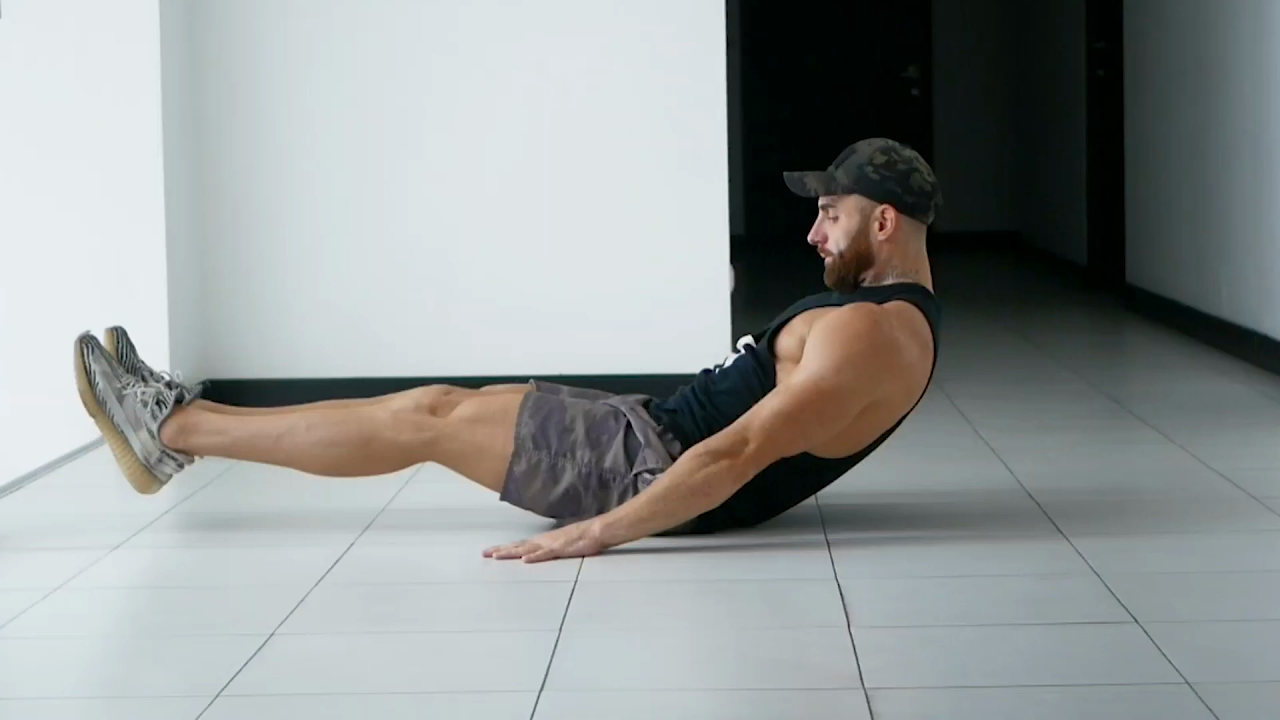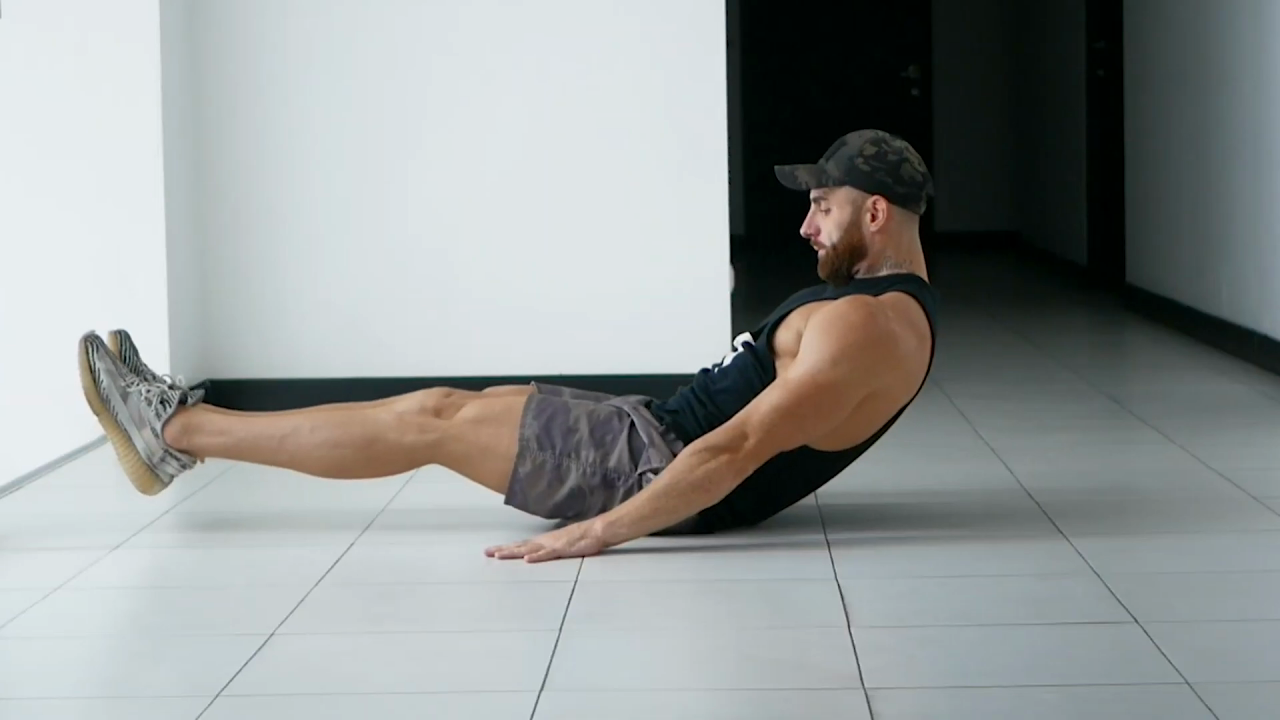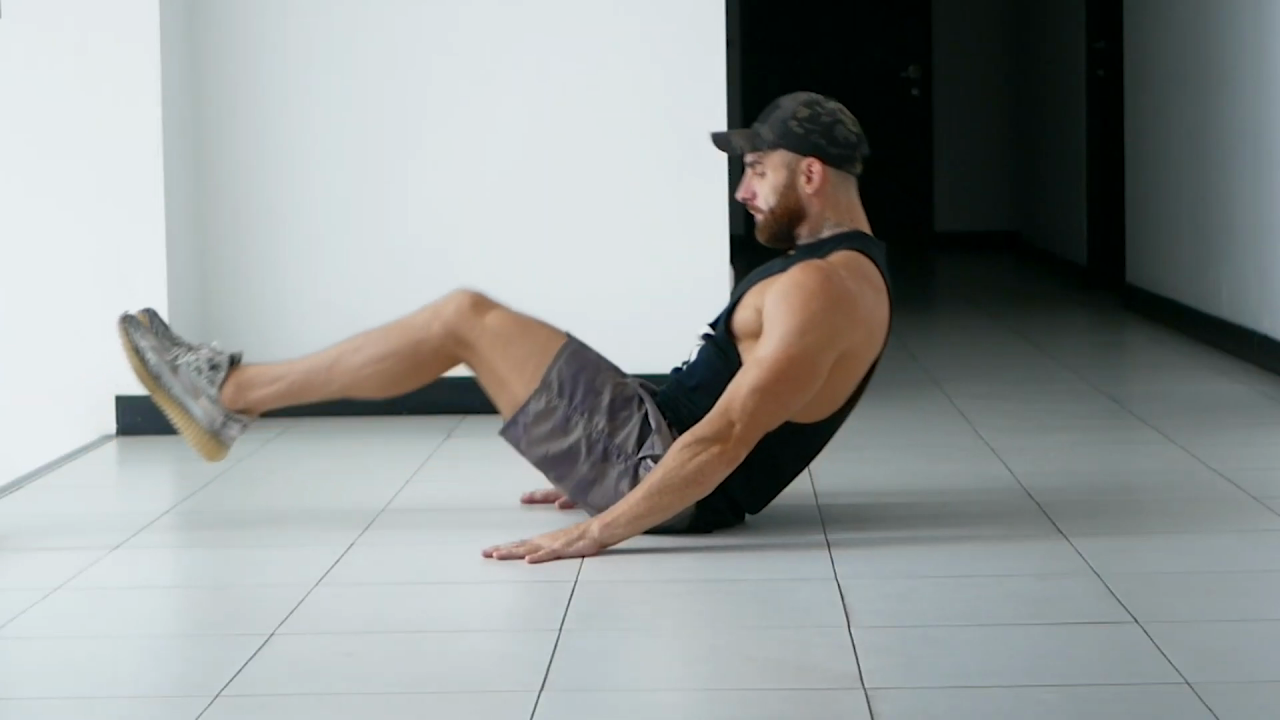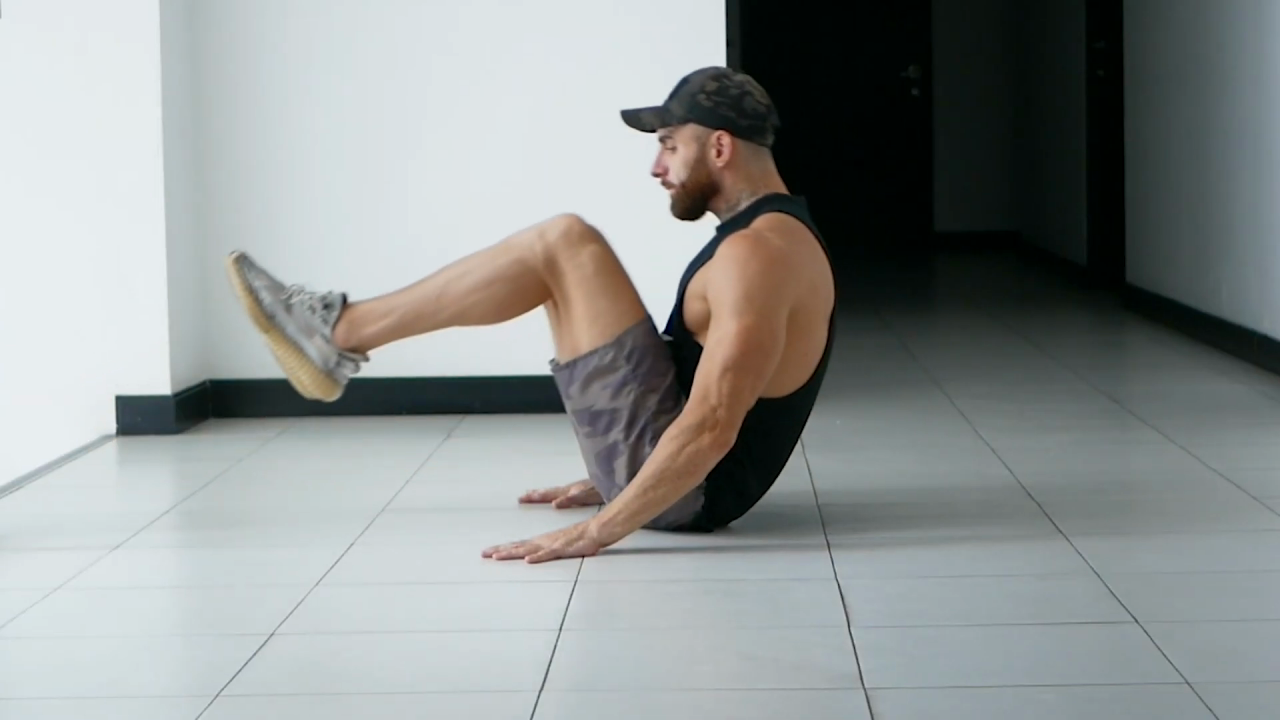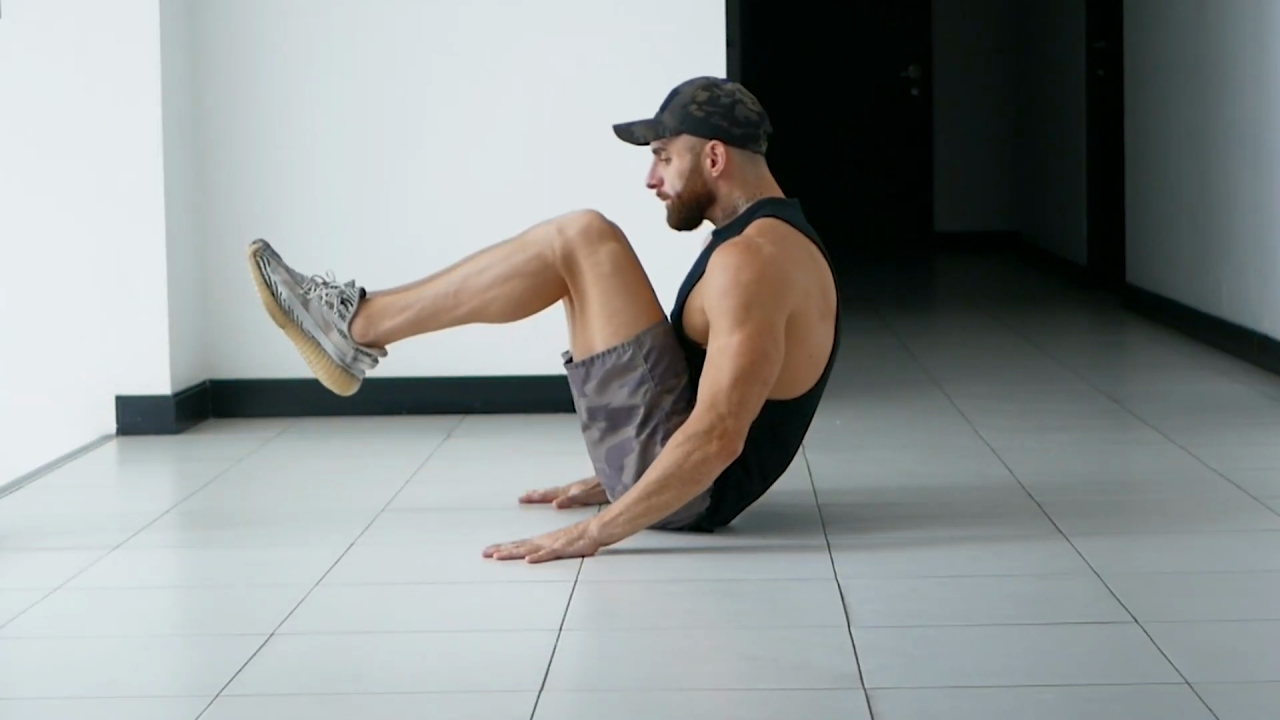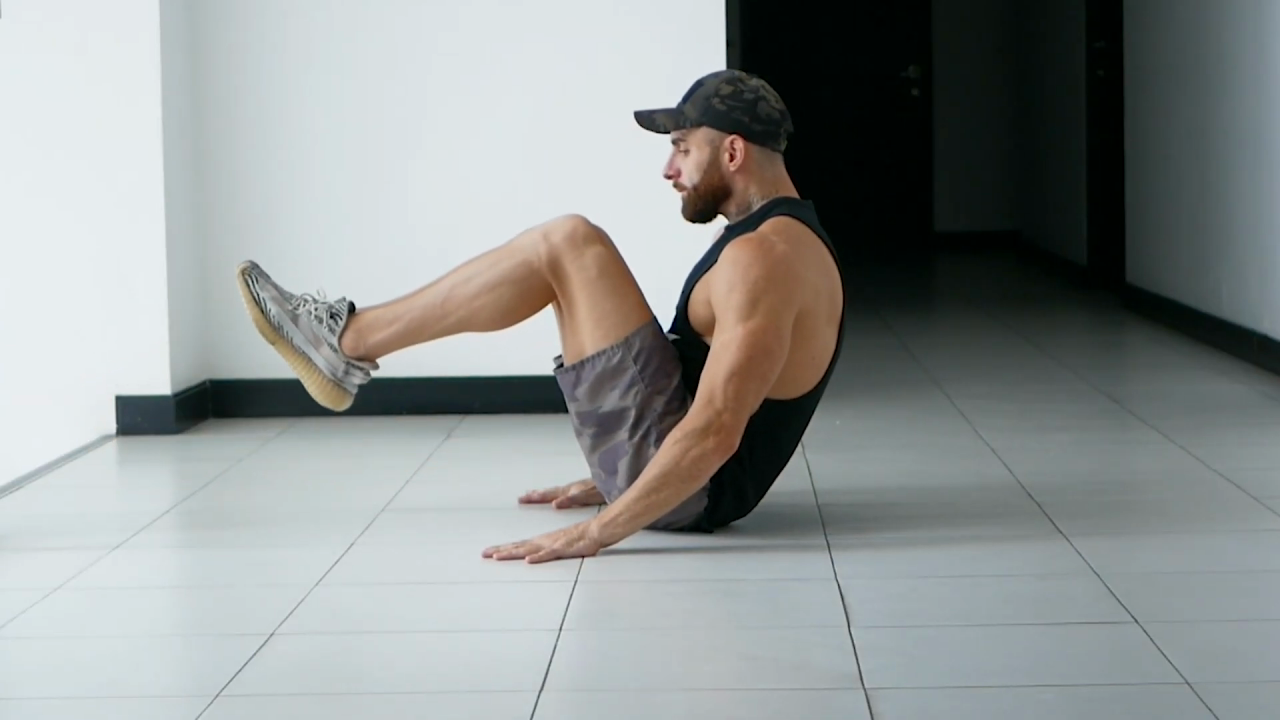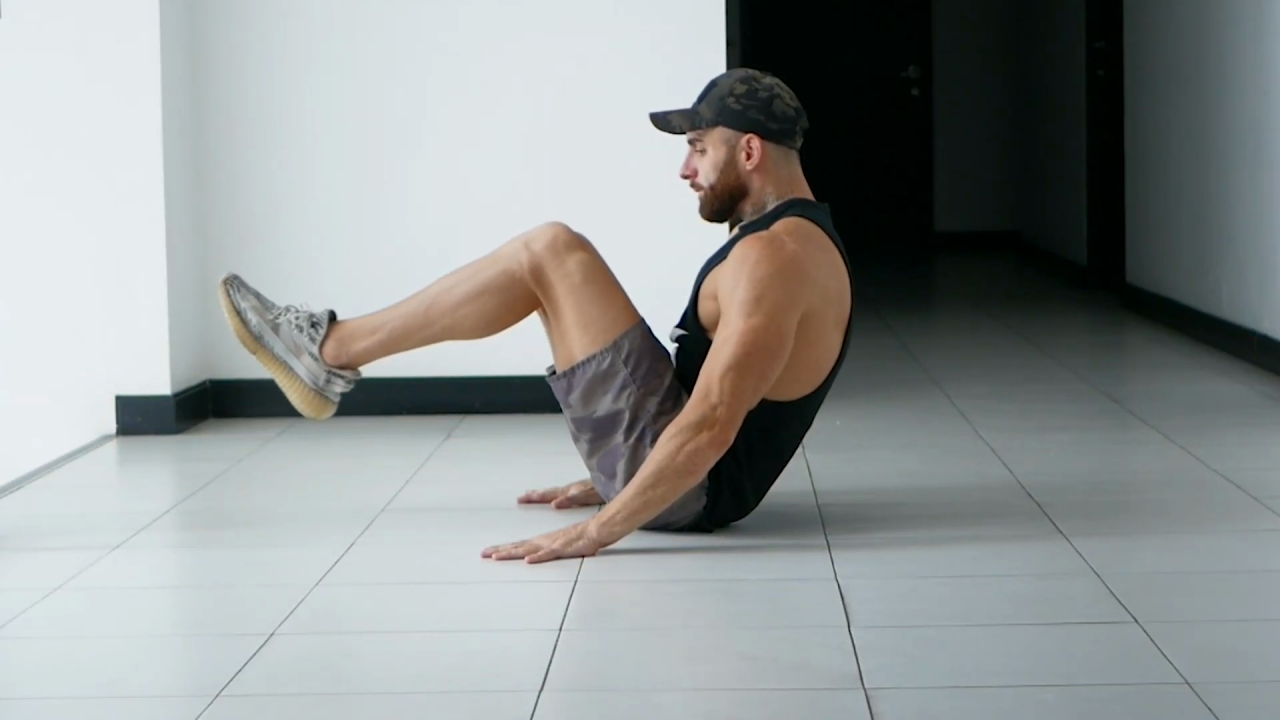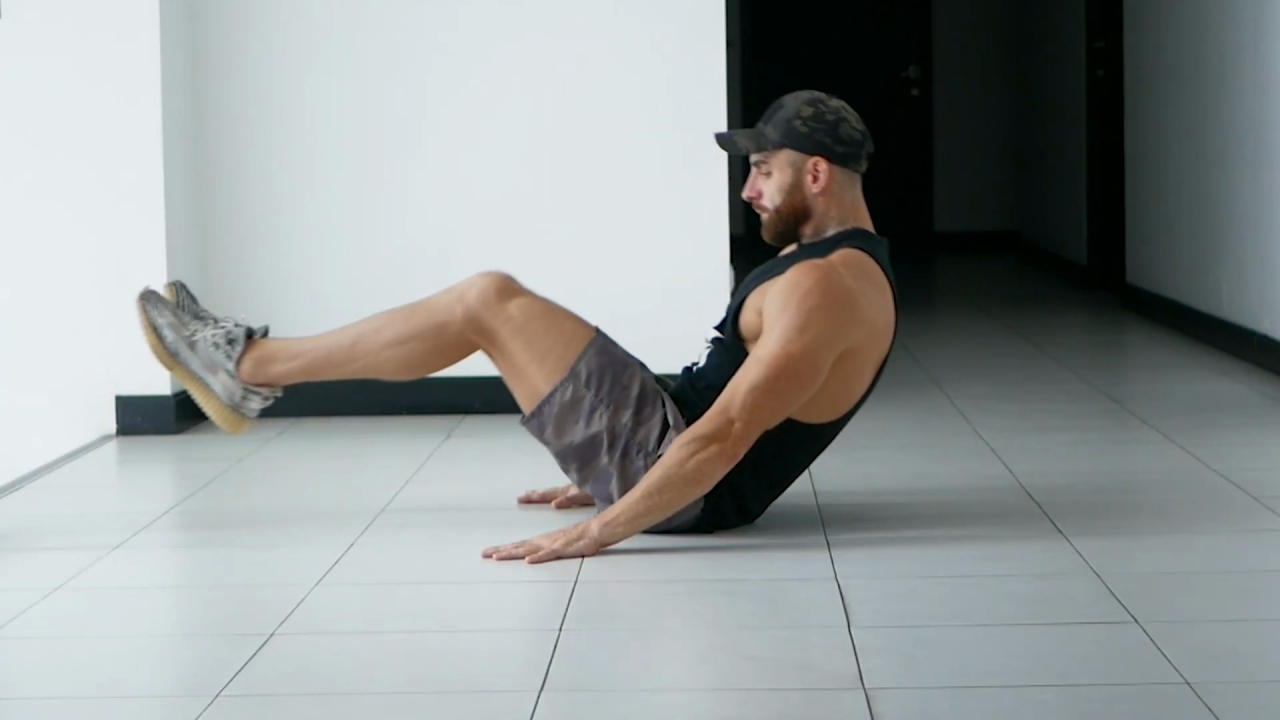
dt=0.2s
person 1, frame 1
left shoulder: (871, 333)
right shoulder: (888, 310)
left elbow: (736, 457)
left wrist: (598, 531)
right wrist: (606, 496)
left hip: (655, 462)
right hip: (661, 436)
left knee: (427, 415)
right knee: (443, 407)
left ankle: (171, 429)
right ankle: (179, 420)
person 1, frame 2
left shoulder: (868, 327)
right shoulder: (880, 302)
left elbow: (738, 451)
left wrist: (598, 532)
right wrist: (607, 496)
left hip: (660, 467)
right hip: (664, 444)
left knee: (431, 423)
right knee: (444, 412)
left ankle: (177, 430)
right ankle: (184, 423)
person 1, frame 3
left shoulder: (825, 288)
right shoulder: (839, 266)
left elbow: (726, 439)
left wrist: (596, 532)
right wrist: (598, 478)
left hip: (655, 465)
right hip: (665, 459)
left knee: (465, 318)
right knee: (481, 329)
left ankle: (228, 392)
right ankle: (243, 390)
person 1, frame 4
left shoulder: (758, 253)
right shoulder: (771, 230)
left elbow: (710, 429)
left wrist: (598, 532)
right wrist: (609, 480)
left hip: (686, 486)
right hip: (676, 470)
left knee: (565, 241)
right knee: (560, 253)
left ankle: (340, 333)
right ankle: (345, 330)
person 1, frame 5
left shoulder: (752, 259)
right shoulder: (771, 238)
left elbow: (717, 437)
left wrist: (598, 532)
right wrist: (614, 479)
left hip: (692, 487)
right hip: (679, 466)
left knee: (583, 236)
right knee: (576, 249)
left ankle: (356, 325)
right ankle: (366, 322)
person 1, frame 6
left shoulder: (763, 258)
right shoulder: (784, 239)
left elbow: (715, 431)
left wrist: (598, 532)
right wrist: (610, 479)
left hip: (689, 488)
right hip: (679, 467)
left knee: (570, 242)
right knee: (567, 252)
left ankle: (347, 340)
right ankle: (353, 339)
person 1, frame 7
left shoulder: (773, 256)
right shoulder: (796, 240)
left elbow: (710, 425)
left wrist: (596, 531)
right wrist: (607, 479)
left hip: (689, 486)
right hip: (684, 468)
left knee: (551, 250)
right knee: (553, 265)
left ankle: (328, 352)
right ankle: (329, 347)
person 1, frame 8
left shoulder: (826, 287)
right shoulder: (844, 268)
left elbow: (724, 439)
left wrist: (598, 530)
right wrist: (600, 470)
left hip: (675, 475)
right hip: (671, 447)
left knee: (489, 299)
right knee: (495, 307)
left ankle: (245, 368)
right ankle: (250, 361)
